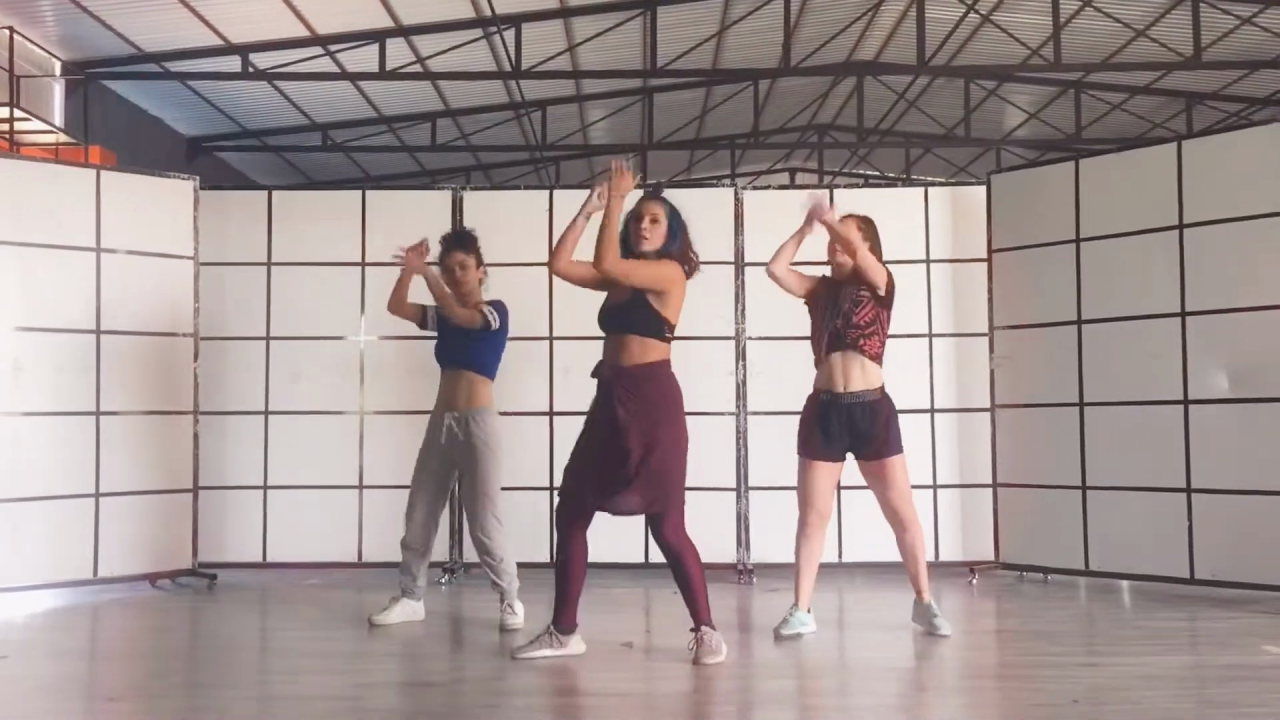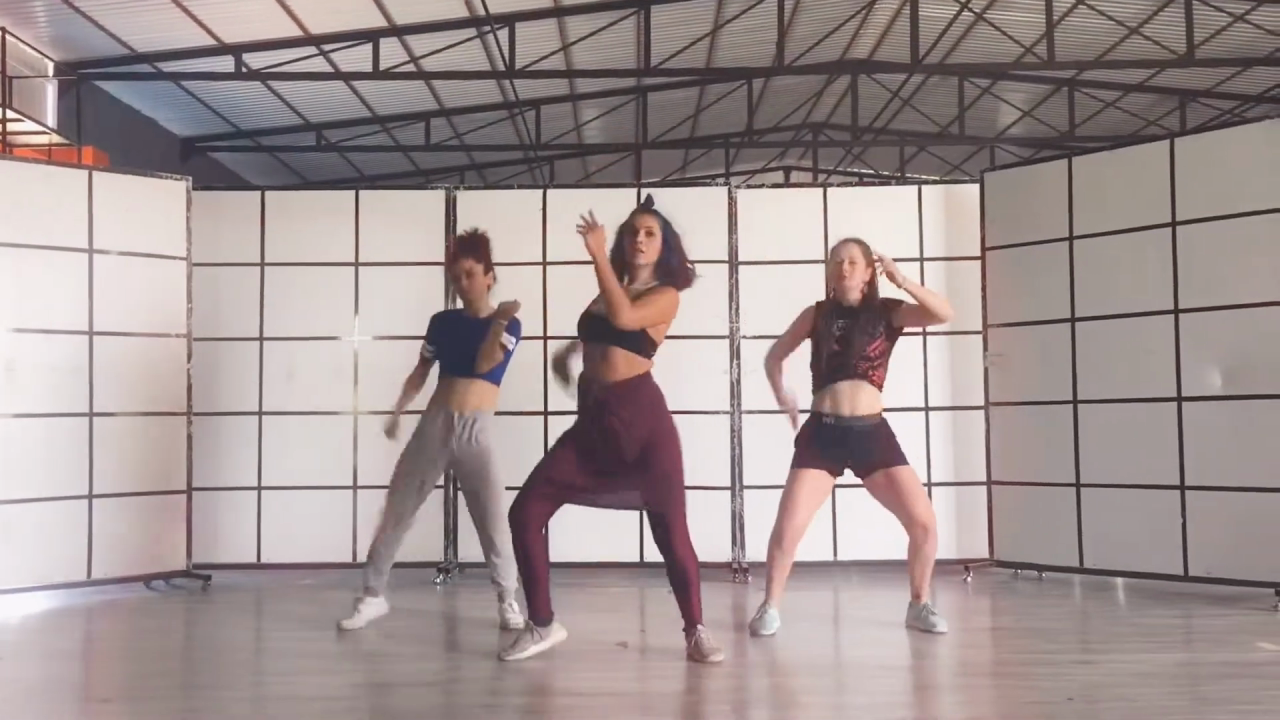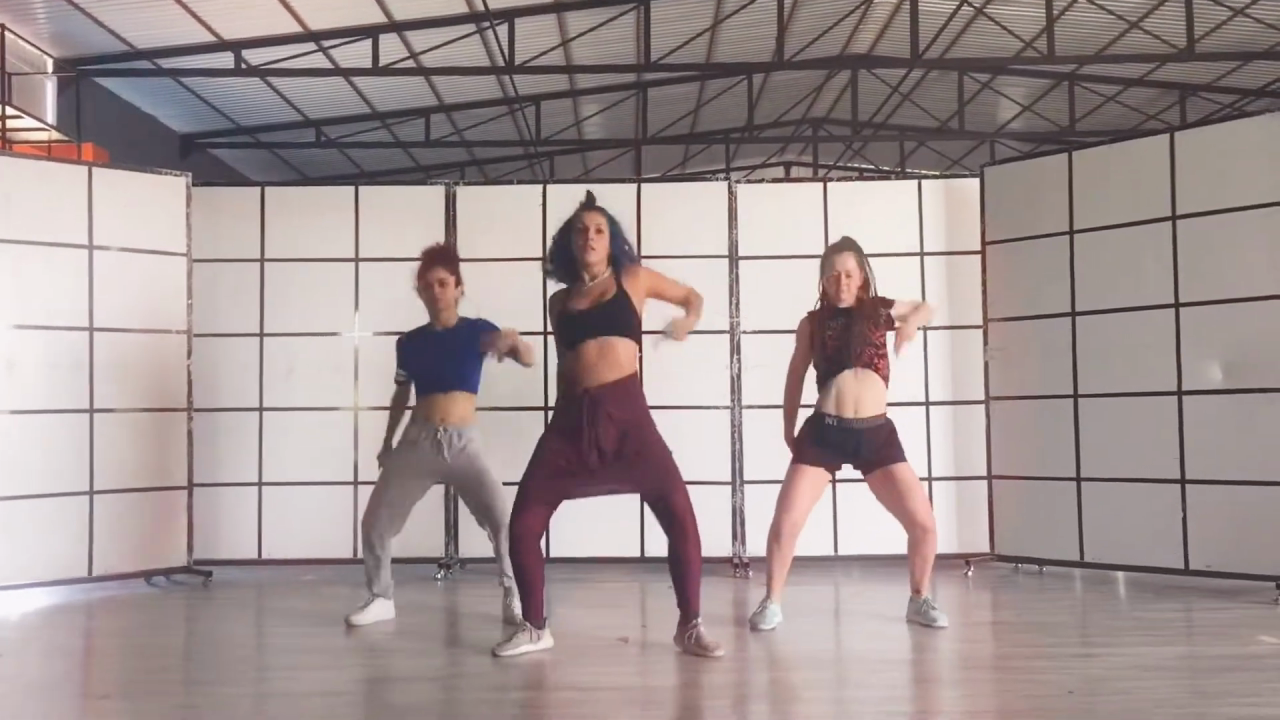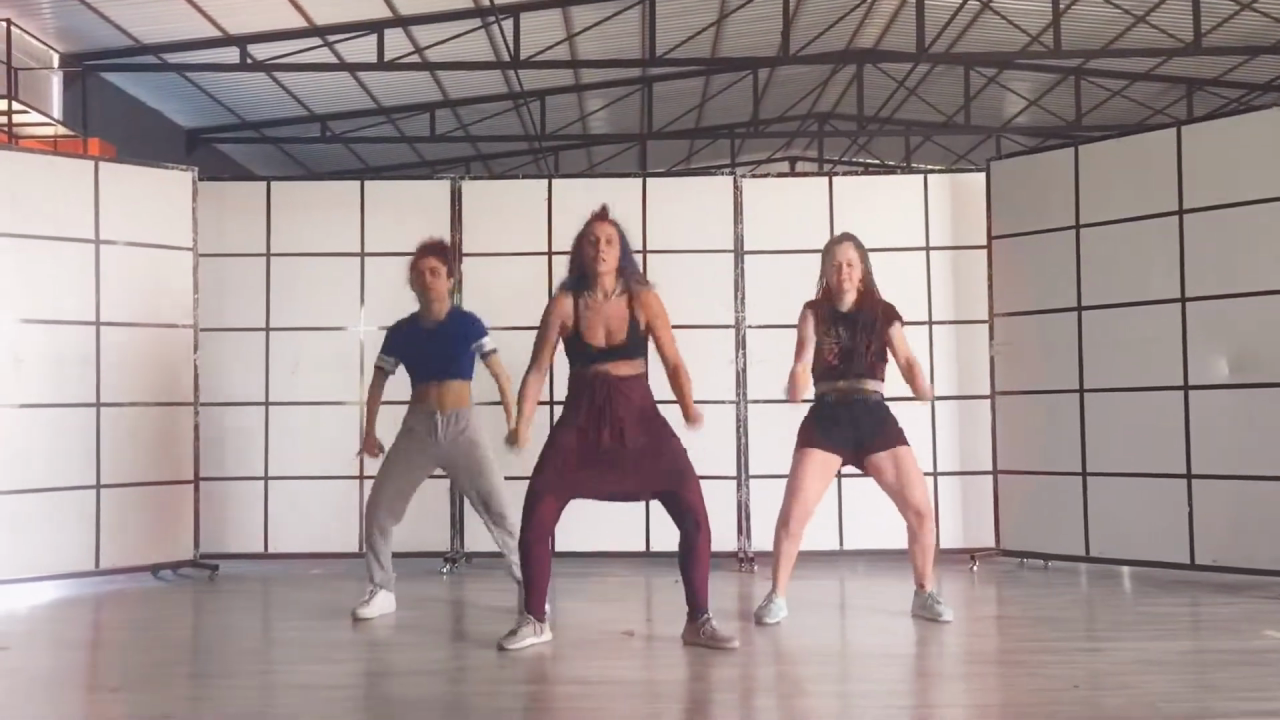
dt=0.4s
person 1, frame 1
left shoulder: (669, 273)
right shoulder: (621, 280)
left elbow: (604, 263)
right elbow: (559, 264)
left wrist: (616, 199)
right wrist: (590, 205)
left hip: (653, 403)
right hip: (609, 406)
left knee: (667, 526)
right knee: (570, 516)
left ankle: (706, 630)
right ankle: (564, 631)
person 1, frame 2
left shoulder: (665, 295)
right shoulder: (615, 290)
left elbow: (622, 317)
left wrist: (599, 255)
right wrist: (569, 351)
left hip: (641, 419)
right hip: (592, 420)
left knee: (671, 532)
right knee: (525, 514)
left ankle: (695, 631)
right ankle: (543, 624)
person 1, frame 3
left shoulder: (633, 277)
right shoulder: (559, 300)
left elbow: (692, 297)
left wrist: (686, 319)
left hip: (627, 417)
right hip: (570, 420)
left knee: (682, 523)
right knee: (522, 527)
left ankle: (690, 625)
right ankle: (534, 626)
person 1, frame 4
left shoulder: (643, 300)
right shoulder: (564, 305)
left elbow: (674, 362)
right elbow: (538, 370)
left wrist: (688, 404)
right wrist: (521, 423)
left hip: (639, 416)
right hip: (581, 418)
left knee: (694, 517)
right knee: (535, 521)
left ankle: (698, 621)
right ankle: (535, 620)
person 2, frame 1
left shoulder: (879, 282)
right shoulder: (820, 289)
left elbow: (856, 253)
right elbow: (774, 268)
left wrist: (827, 218)
right wrist: (808, 226)
left hip: (871, 408)
right hip: (824, 409)
left knee: (902, 513)
right knee: (813, 514)
left ankle: (924, 602)
right ankle: (801, 610)
person 2, frame 2
left shoulder: (887, 313)
right shoulder: (817, 315)
left elbow: (942, 314)
right elbow: (774, 356)
left wrist: (899, 278)
right wrist: (781, 392)
left hip: (873, 434)
right hip: (822, 434)
left knee: (924, 522)
right knee: (787, 528)
left ankle: (919, 605)
right ankle: (770, 607)
person 2, frame 3
left shoulder: (879, 310)
right shoulder: (812, 323)
left elbow: (924, 308)
right elbow: (794, 379)
left wrist: (910, 323)
right wrist: (789, 433)
left hip: (877, 434)
right hip: (825, 433)
left knee: (923, 523)
right knee: (785, 523)
left ankle: (920, 600)
right ankle: (771, 602)
person 2, frame 4
left shoulder: (883, 313)
right shoulder: (814, 313)
left elbow: (907, 361)
right elbow: (802, 366)
left wrist: (921, 386)
right wrist: (796, 383)
left hip: (874, 417)
right hip: (826, 418)
left knee: (920, 509)
right knee: (794, 511)
left ankle: (925, 594)
right ankle: (777, 596)
person 3, frame 1
left shoulder: (495, 311)
right shoulder: (444, 316)
left elbow: (457, 312)
right elbow: (396, 306)
left wrist: (423, 270)
right wrist: (412, 266)
left hip: (476, 424)
right hip: (440, 423)
left knee: (484, 519)
right knee: (419, 514)
left ankle: (510, 599)
right ankle: (411, 598)
person 3, frame 2
left shoulder: (508, 324)
right shoulder: (443, 323)
left elbow: (484, 363)
right elbow: (420, 372)
left wrist: (499, 321)
right wrist: (397, 412)
left hip: (474, 435)
right hip: (433, 428)
left knee: (494, 521)
right knee: (396, 512)
left ankle: (508, 601)
right ankle: (372, 595)
person 3, frame 3
left shoulder: (478, 331)
right shoulder: (410, 342)
left elbow: (528, 359)
left wrist: (511, 341)
right wrist: (388, 442)
left hip: (463, 444)
right hip: (416, 442)
left knee: (503, 520)
right knee: (376, 522)
left ankle: (514, 597)
right ankle: (380, 598)
person 3, frame 4
left shoulder: (468, 323)
right shoulder: (401, 331)
left elbow: (500, 373)
right elbow: (378, 380)
left wrist: (514, 422)
right wrist: (369, 430)
left hip: (461, 428)
right hip: (416, 430)
left knee: (500, 510)
right knee: (378, 510)
right ankle: (382, 590)
